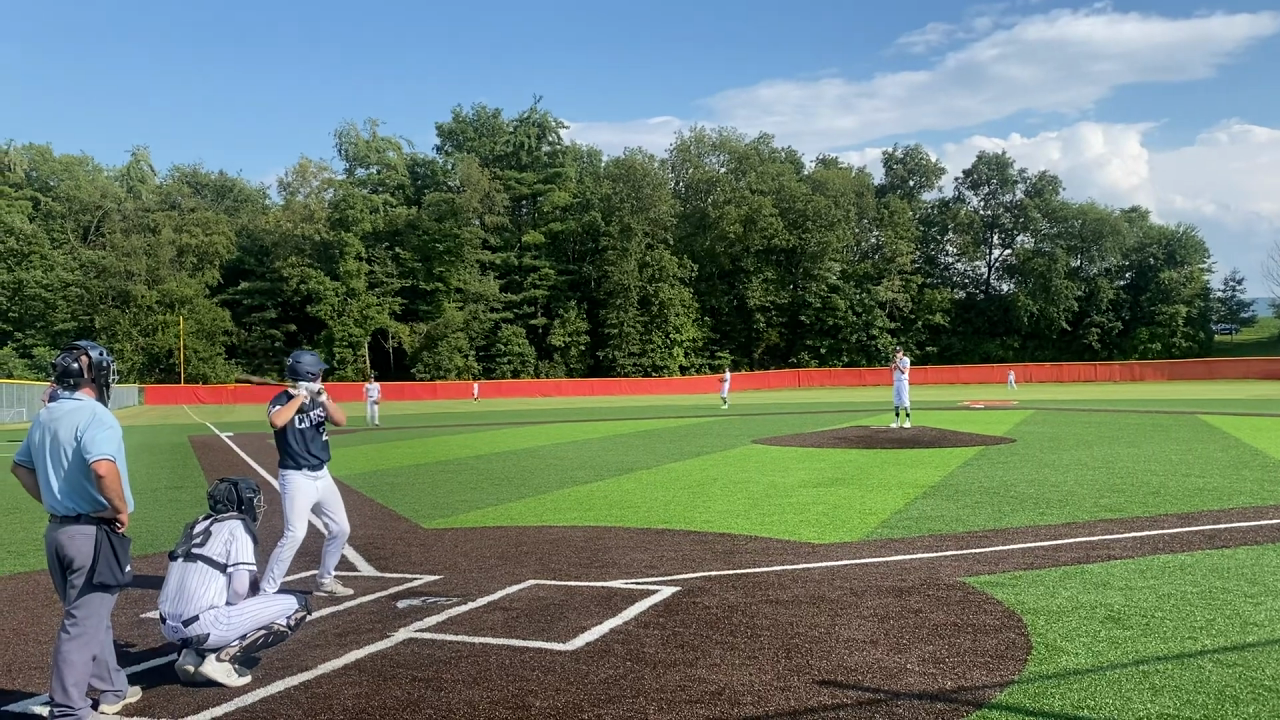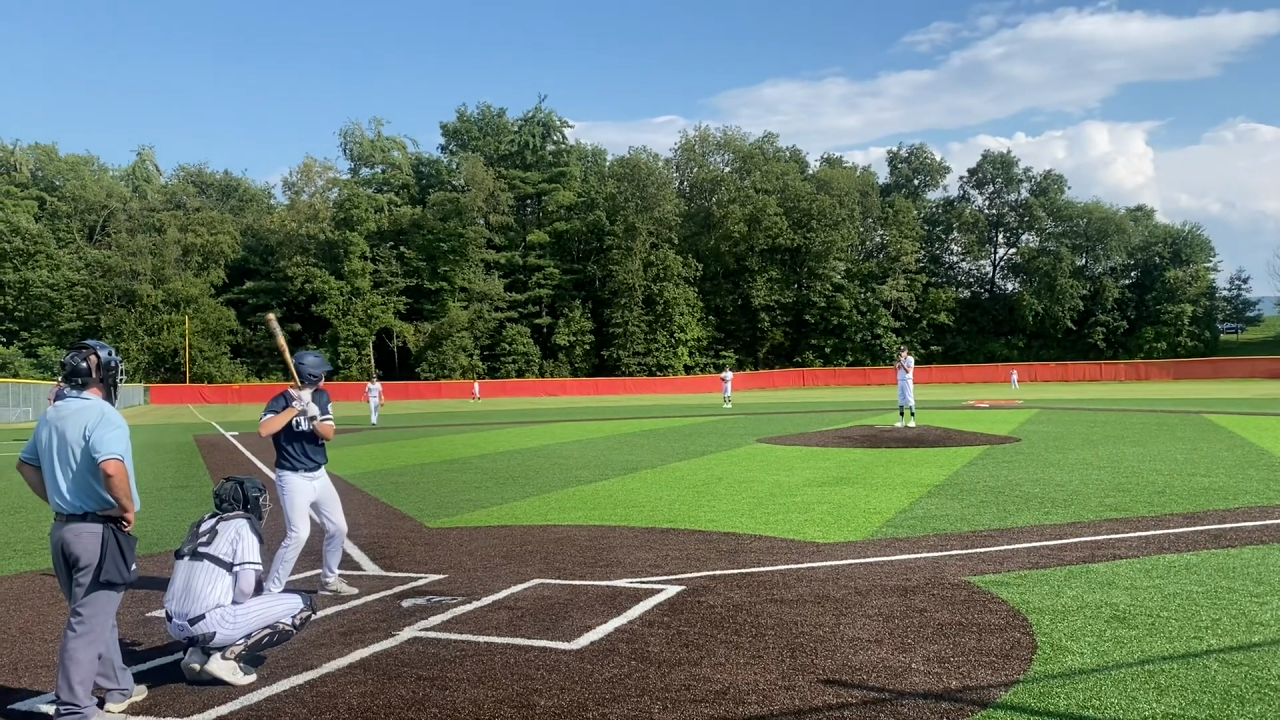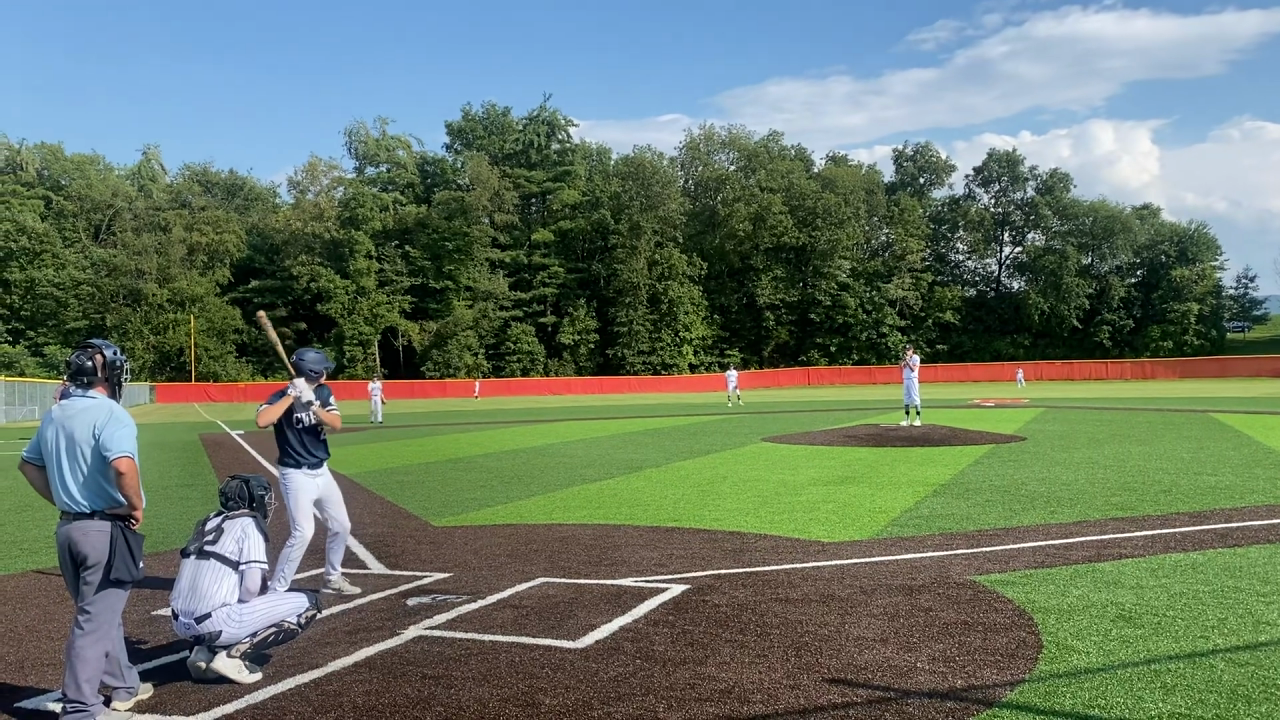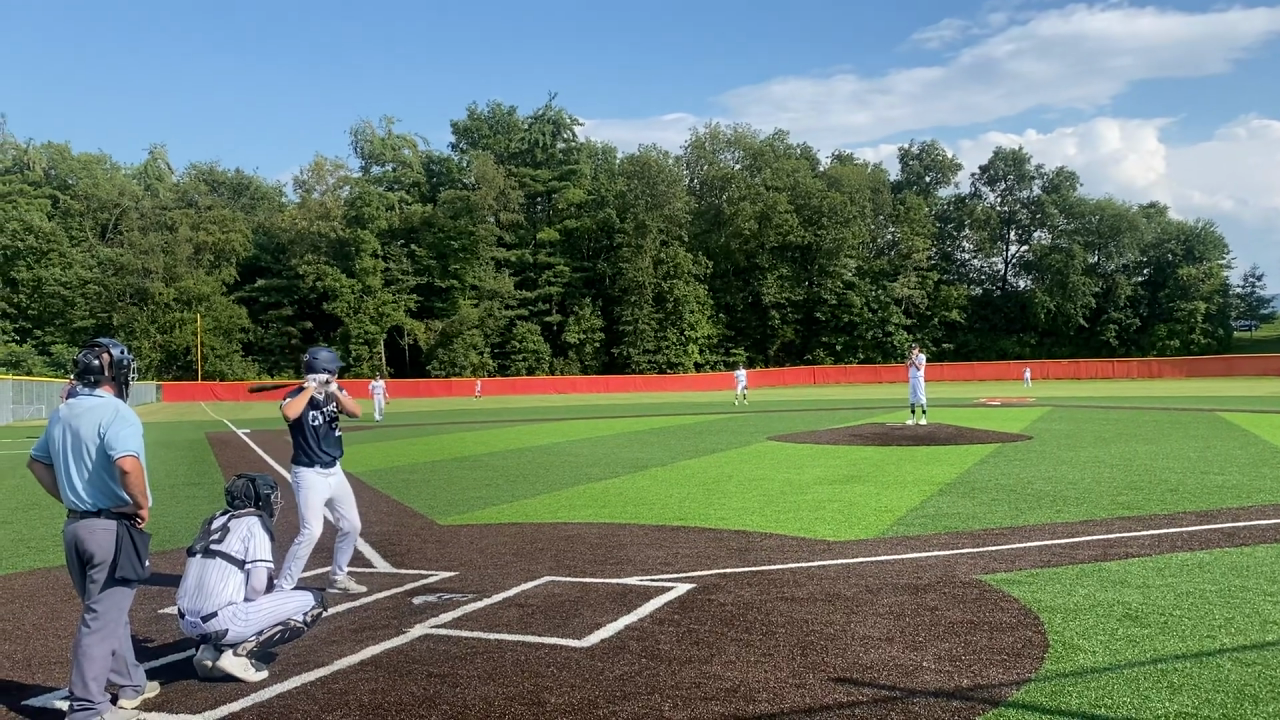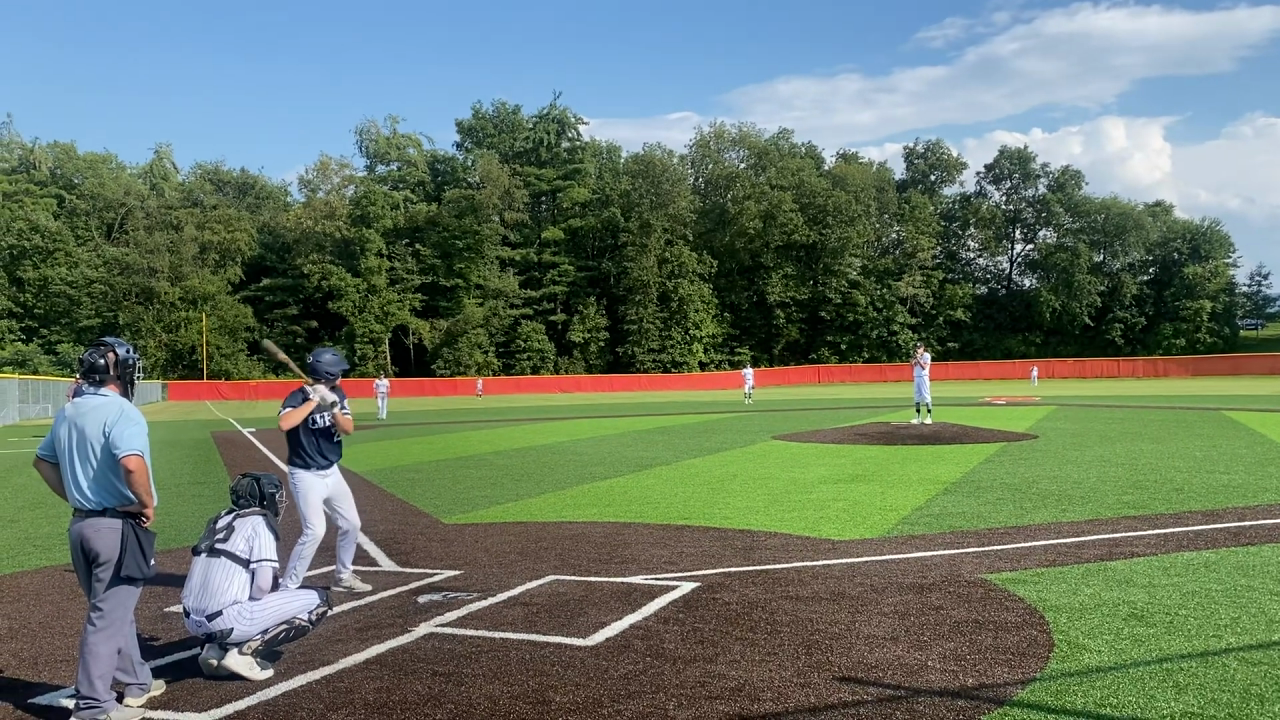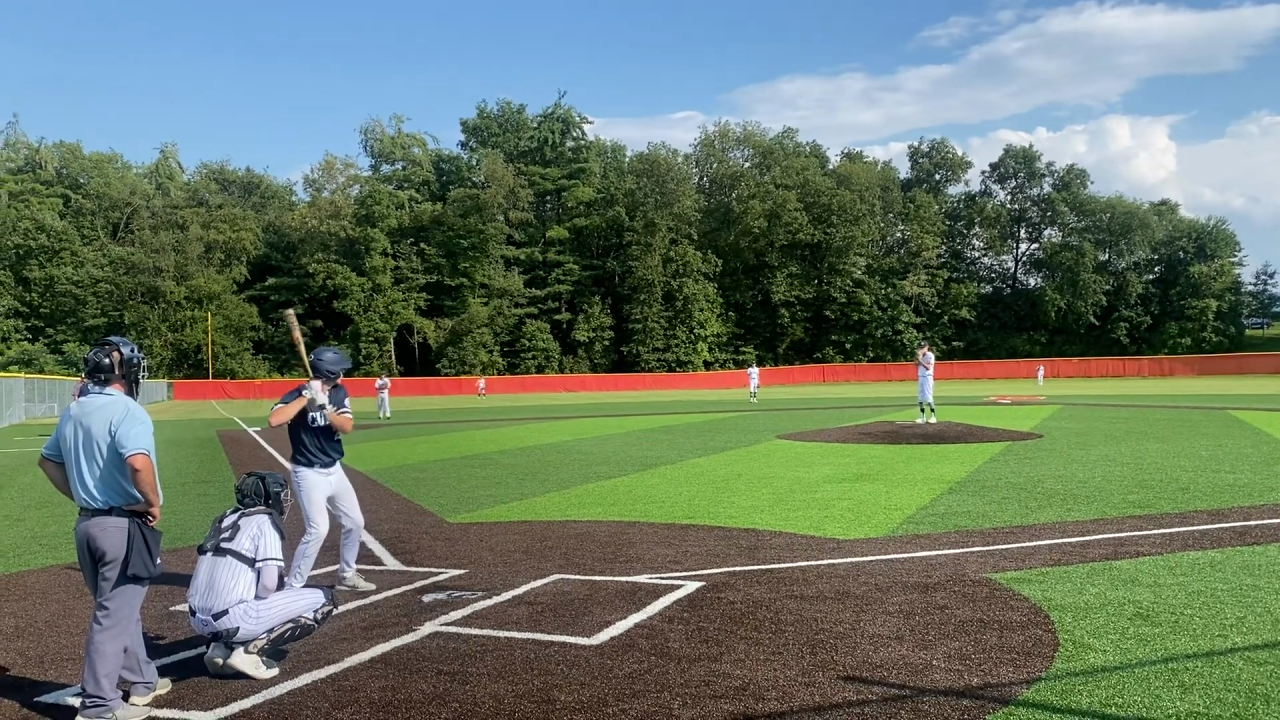
dt=0.4s
person 1, frame 1
left shoulder: (45, 416)
right shoulder: (95, 415)
left elbow: (21, 466)
right elbow: (102, 468)
right wrist: (120, 510)
left hip: (58, 529)
right hip: (93, 532)
left knee: (92, 614)
right knee: (83, 622)
left ankle: (112, 689)
person 1, frame 2
left shoulder: (50, 415)
right shoulder: (102, 414)
left elbow: (26, 464)
right elbow: (111, 468)
right wrist: (127, 509)
left hip: (63, 528)
right hip: (98, 531)
left knee: (97, 613)
right knee: (89, 620)
left ankle: (118, 688)
person 1, frame 3
left shoulder: (53, 415)
right shoulder: (110, 413)
left elbow: (28, 463)
right elbow: (122, 465)
right wrist: (136, 507)
left hip: (68, 527)
right hip: (105, 529)
left knee: (101, 611)
right knee: (96, 619)
left ankle: (123, 686)
person 1, frame 4
left shoulder: (61, 413)
right shoulder: (116, 412)
left elbow: (37, 462)
right elbow: (127, 464)
right wrist: (142, 505)
left hip: (75, 526)
right hip: (112, 528)
left knee: (109, 609)
right knee: (103, 616)
left ankle: (130, 684)
person 1, frame 5
left shoulder: (67, 412)
right shoulder: (122, 411)
left elbow: (43, 460)
right elbow: (132, 464)
right wrist: (147, 503)
left hip: (81, 524)
right hip: (117, 526)
left knee: (114, 608)
right knee: (108, 615)
left ankle: (136, 682)
person 1, frame 6
left shoulder: (72, 412)
right shoulder: (127, 410)
left elbow: (48, 461)
right elbow: (138, 462)
right wrist: (153, 502)
left hip: (87, 523)
right hip: (123, 525)
left knee: (120, 607)
right knee: (114, 614)
left ankle: (142, 681)
person 2, frame 1
left shoulder: (318, 395)
right shoulder: (282, 399)
left elbow: (341, 421)
right elbow: (277, 422)
left wrist: (322, 398)
right wrist: (301, 395)
left hip: (322, 475)
right hip: (296, 478)
left knee: (340, 529)
right knee: (294, 535)
left ankle: (325, 581)
right ankle: (265, 593)
person 2, frame 2
left shoulder: (322, 396)
right shoulder: (281, 401)
left elbow: (329, 434)
right elbow: (263, 431)
left wrist: (314, 418)
right wrist: (296, 407)
left hip: (319, 475)
right hip: (292, 479)
left knee: (338, 528)
right knee: (298, 535)
left ankle: (330, 580)
right ankle: (270, 593)
person 2, frame 3
left shoulder: (322, 392)
right shoulder: (281, 397)
left elbow: (336, 424)
right elbow: (261, 421)
left wrist: (313, 405)
right wrist: (291, 395)
left hip: (322, 472)
right hip: (296, 476)
left knee: (341, 526)
right knee: (302, 534)
left ankle: (332, 579)
right ankle: (275, 591)
person 2, frame 4
left shoulder: (333, 391)
right shoulder: (297, 395)
left elbow: (356, 412)
right elbow: (289, 414)
left wrist: (332, 388)
right wrist: (311, 387)
left hip: (334, 471)
right hip: (308, 475)
left knee: (351, 526)
right knee: (311, 532)
left ankle: (338, 578)
right ankle: (282, 589)
person 2, frame 5
left shoulder: (337, 394)
right shoulder: (297, 397)
left elbow: (348, 429)
right elbow: (284, 424)
left wrist: (333, 407)
right wrist: (314, 399)
left hip: (331, 472)
right hip: (305, 476)
left knee: (351, 524)
right knee: (314, 532)
left ankle: (343, 577)
right ankle: (287, 589)
person 2, frame 6
left shoulder: (339, 392)
right shoulder: (296, 396)
left elbow: (347, 427)
right elbow: (274, 421)
left wrist: (325, 407)
right wrist: (306, 397)
left hip: (335, 470)
right hip: (308, 474)
left knee: (355, 523)
right knee: (318, 530)
left ankle: (347, 576)
right ankle: (291, 587)
person 3, frame 1
left shoulder: (197, 525)
right shoulder: (238, 526)
right elbow: (239, 589)
left hip: (169, 626)
right hip: (202, 625)
right knee: (297, 606)
left ankle: (193, 654)
right ankle: (222, 659)
person 3, frame 2
left shoulder: (202, 524)
right shoulder: (244, 525)
right elbow: (245, 589)
right wrist: (235, 615)
left hip: (174, 625)
right hip: (208, 623)
right knee: (302, 605)
left ankle: (199, 652)
right ankle: (228, 657)
person 3, frame 3
left shoulder: (208, 522)
right shoulder: (249, 524)
right elbow: (251, 587)
right wrist: (241, 614)
left hip: (181, 623)
right hip: (215, 622)
right knee: (308, 603)
left ankle: (205, 651)
right ankle: (233, 655)
person 3, frame 4
left shoulder: (213, 521)
right shoulder: (255, 523)
right elbow: (257, 586)
right wrist: (247, 614)
left hip: (187, 622)
right hip: (220, 621)
right knee: (313, 602)
left ankle: (210, 650)
right ankle: (239, 654)
person 3, frame 5
left shoulder: (219, 520)
right shoulder: (259, 522)
right elbow: (263, 585)
right wrist: (253, 611)
left hip: (192, 620)
right hip: (226, 620)
right knee: (319, 600)
left ankle: (216, 648)
right ankle: (245, 652)
person 3, frame 6
left shoulder: (225, 519)
right shoulder: (264, 521)
right elbow: (268, 584)
right wrist: (257, 611)
left hip: (198, 619)
right hip: (231, 619)
right knee: (324, 599)
left ankle: (221, 648)
right ankle: (250, 651)
